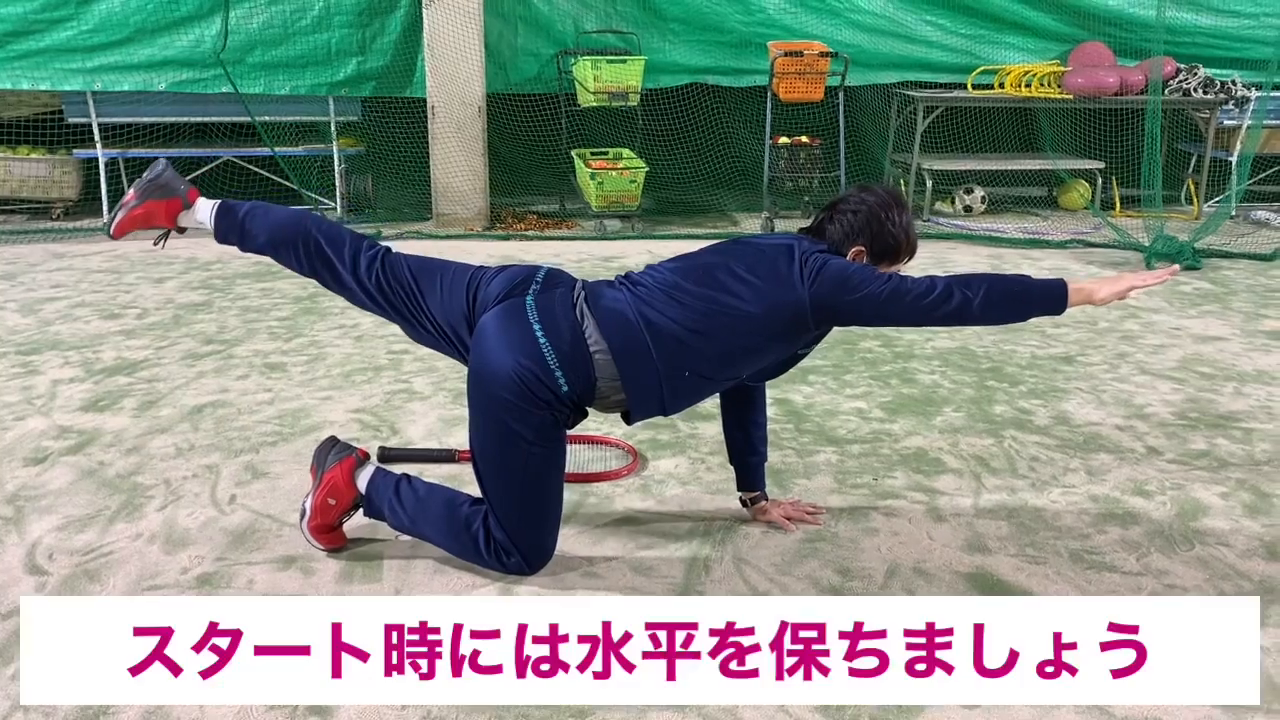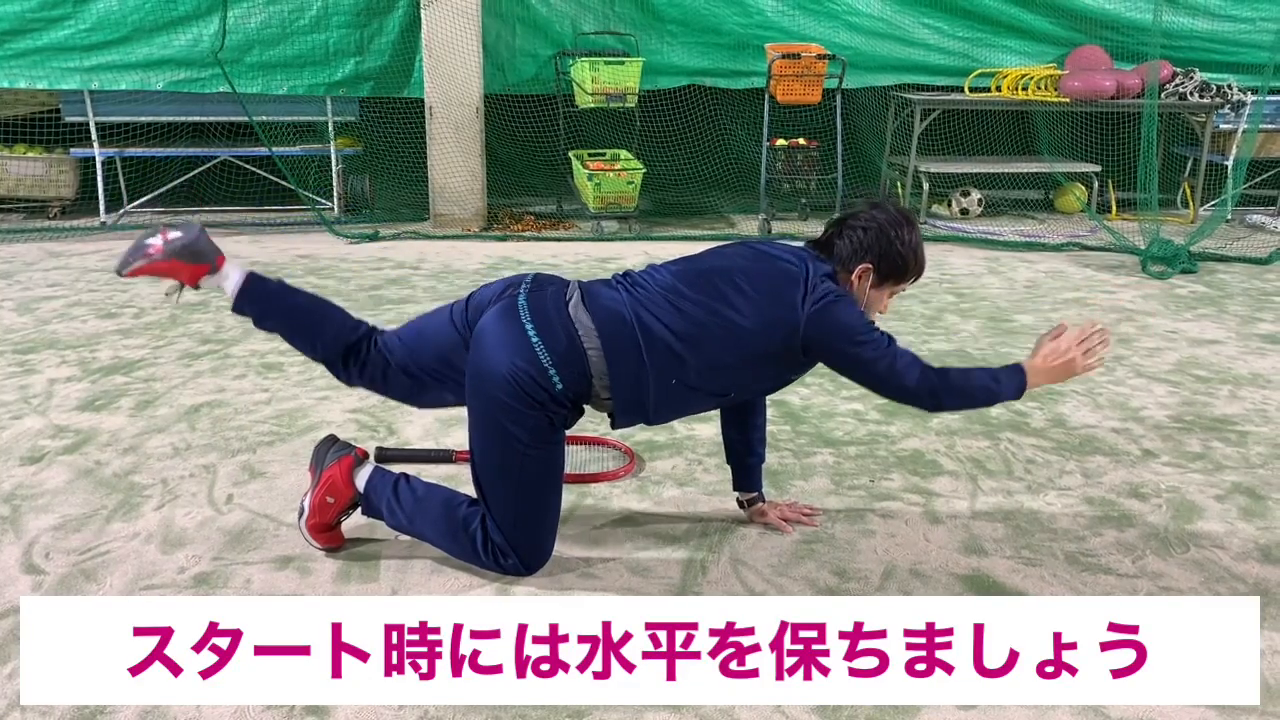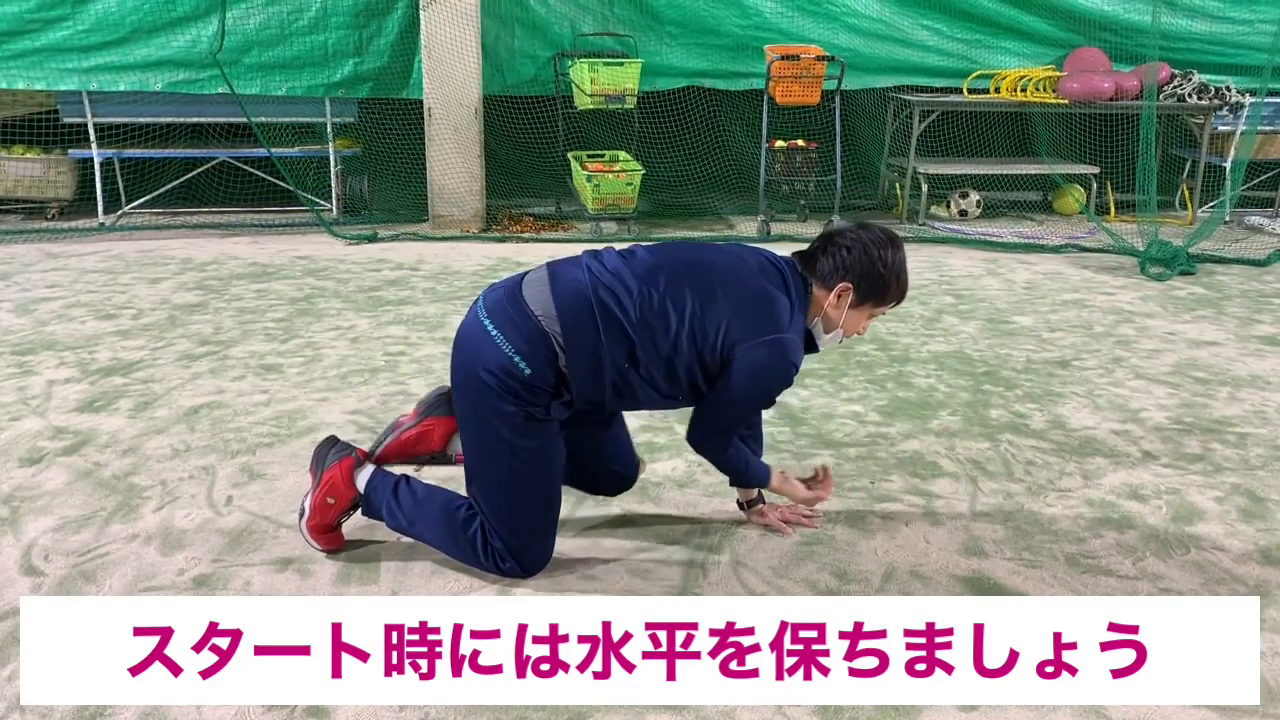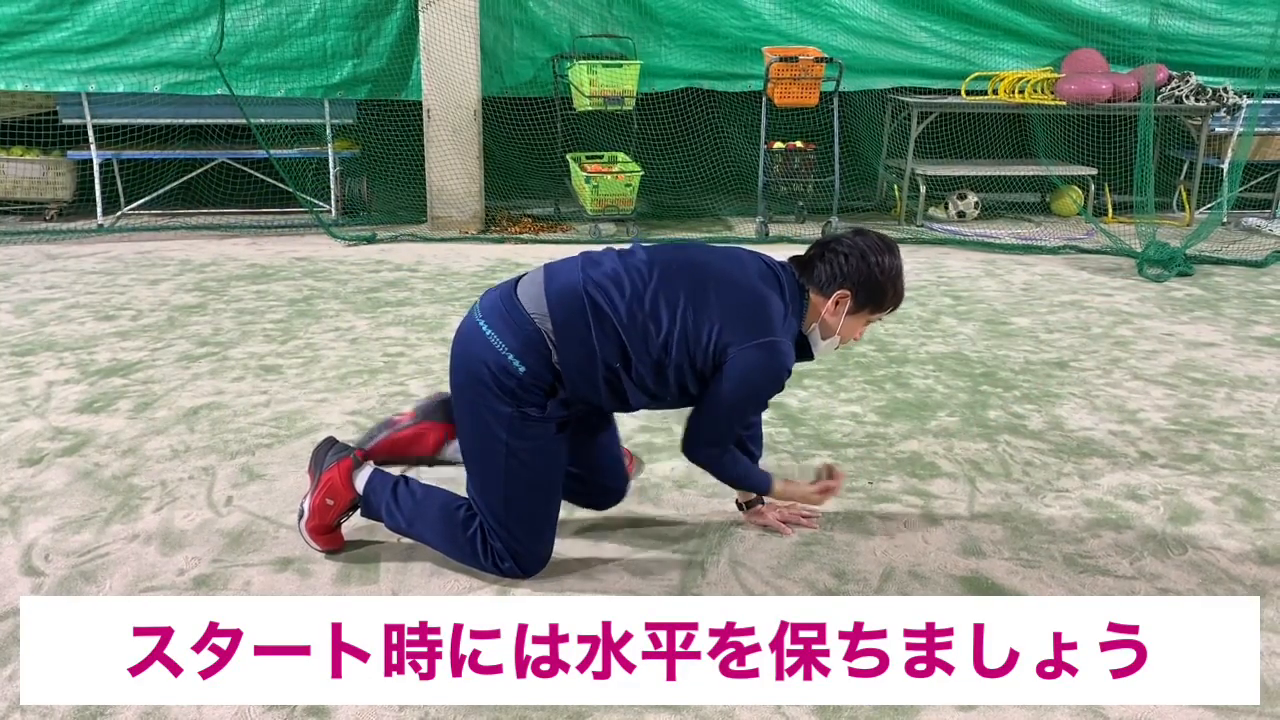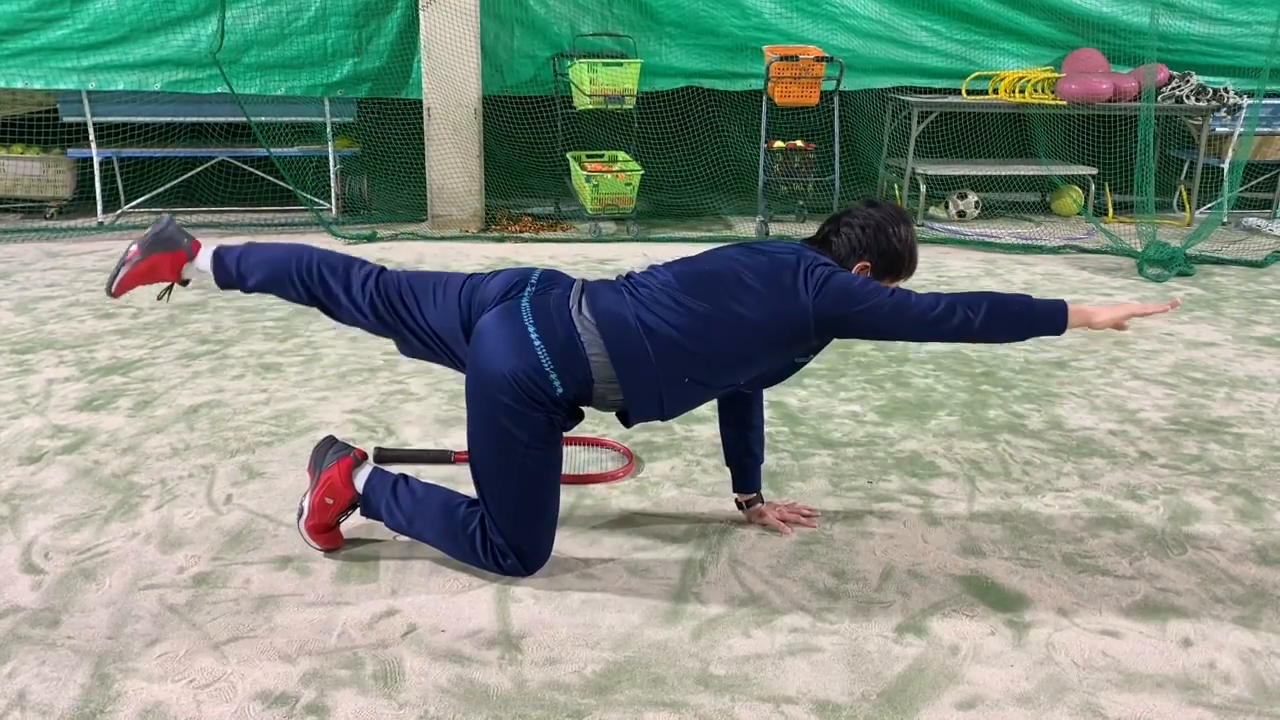
dt=1s
person 1, frame 1
left shoulder: (767, 258)
right shoulder: (820, 284)
left elbow: (741, 381)
right elbow: (951, 299)
left wrist: (756, 494)
right wrist: (1080, 290)
left hip: (525, 298)
right hip: (531, 367)
left knee: (364, 269)
right knee: (517, 548)
left ankle: (187, 207)
right ankle: (357, 481)
person 1, frame 2
left shoulder: (772, 263)
right shoulder: (825, 309)
left elbow: (739, 380)
right elbow: (925, 387)
left wrist: (752, 495)
right wrist: (1030, 375)
left hip: (521, 308)
right hip: (530, 371)
left knee: (371, 360)
right knee: (514, 549)
left ankle: (212, 269)
right ankle: (357, 479)
person 1, frame 3
left shoulder: (769, 275)
right shoulder: (776, 346)
left elbow: (734, 397)
right elbow: (710, 434)
left wrist: (753, 497)
right wrist: (774, 484)
left hip: (517, 322)
right hip: (513, 361)
left knee: (614, 476)
right knee: (517, 555)
left ankle: (452, 429)
right ankle: (356, 481)
person 1, frame 4
left shoulder: (765, 280)
right shoulder: (768, 347)
left elbow: (729, 407)
right elbow: (706, 446)
left wrist: (752, 499)
right wrist: (778, 489)
left hip: (517, 320)
right hip: (511, 359)
left knee: (602, 487)
right knee: (516, 552)
left ankle: (449, 435)
right ankle: (357, 481)
person 1, frame 5
left shoulder: (772, 266)
right shoulder: (825, 294)
left elbow: (739, 383)
right elbow: (950, 315)
left wrist: (750, 497)
right wrist: (1078, 314)
left hip: (529, 303)
right hip: (531, 372)
left knee: (369, 294)
right knee: (514, 550)
left ankle: (191, 257)
right ankle: (357, 481)
